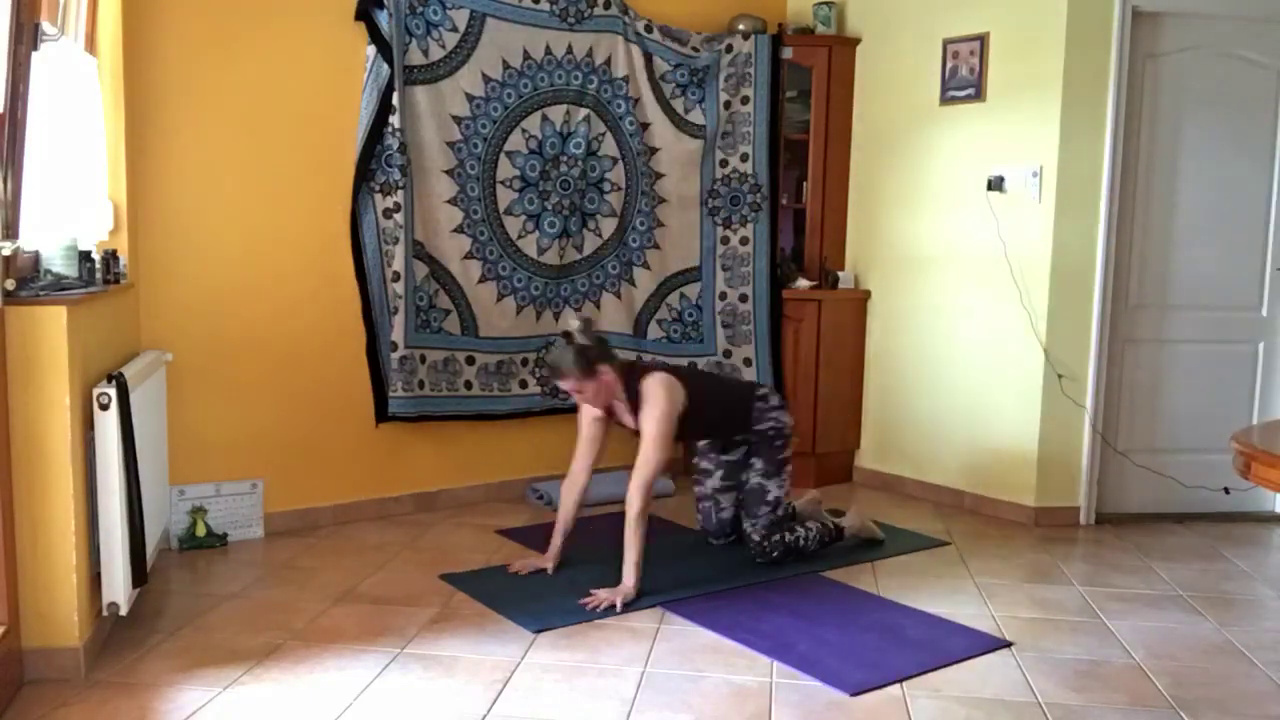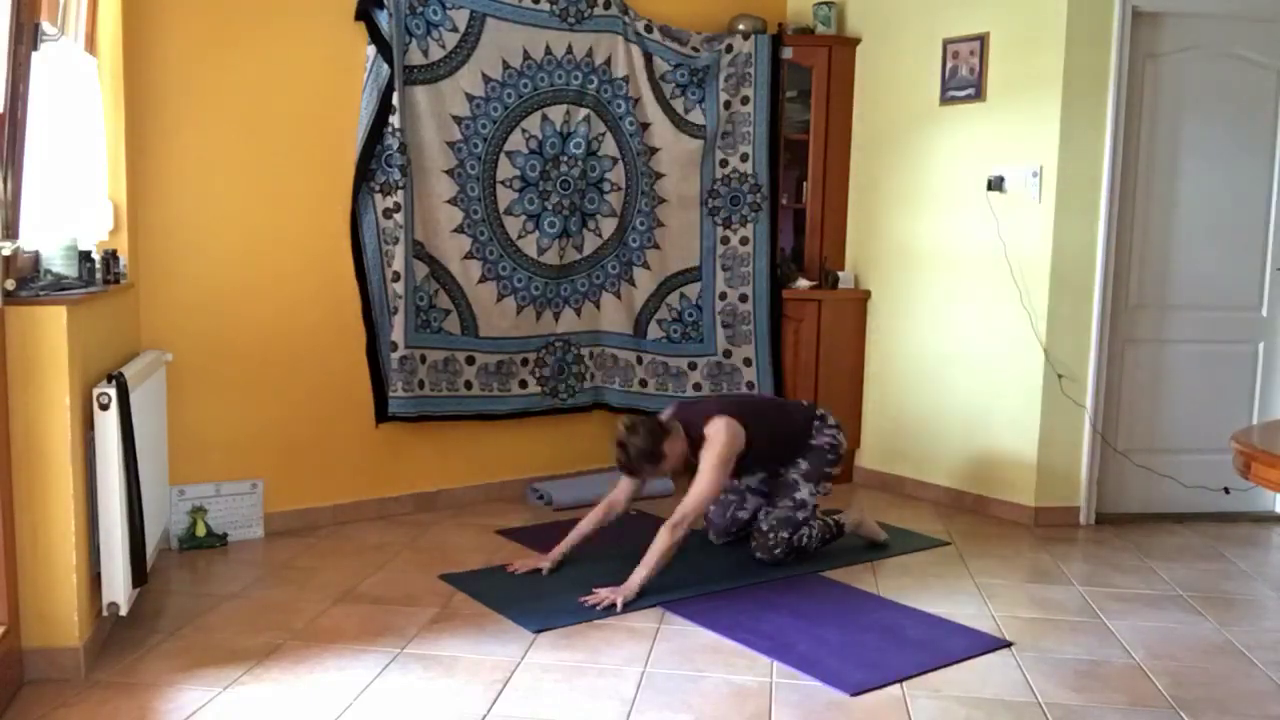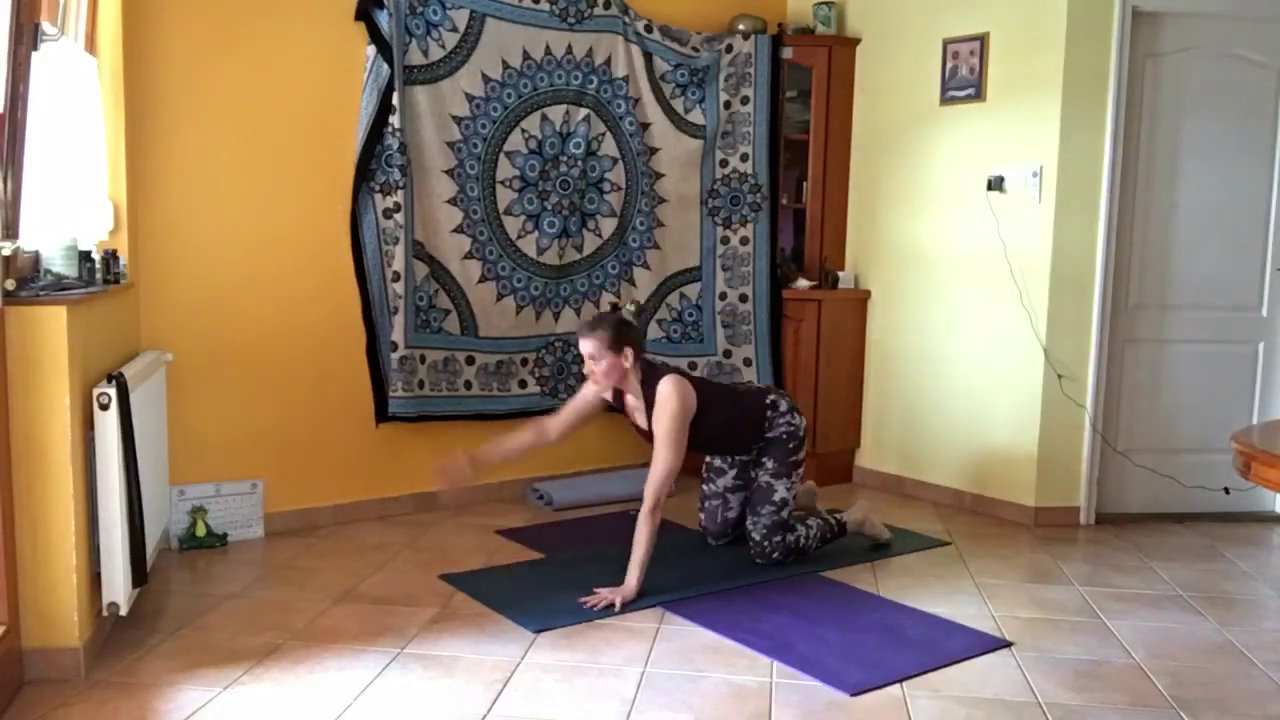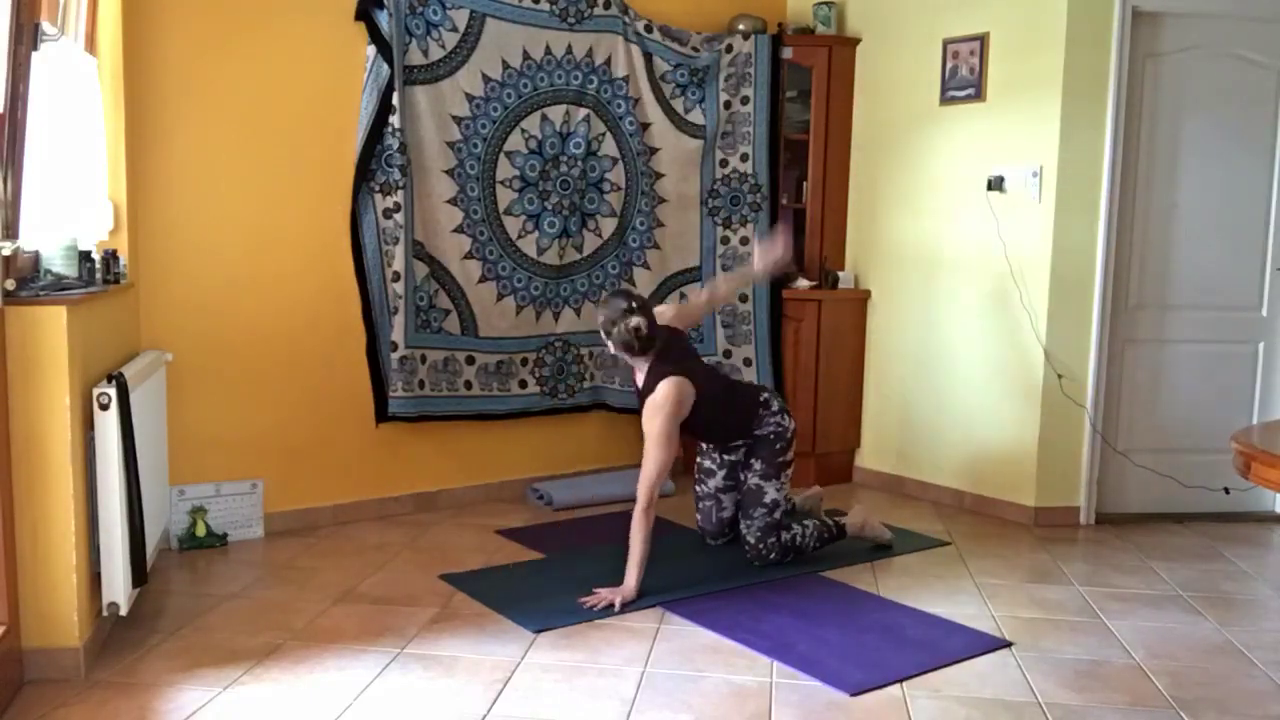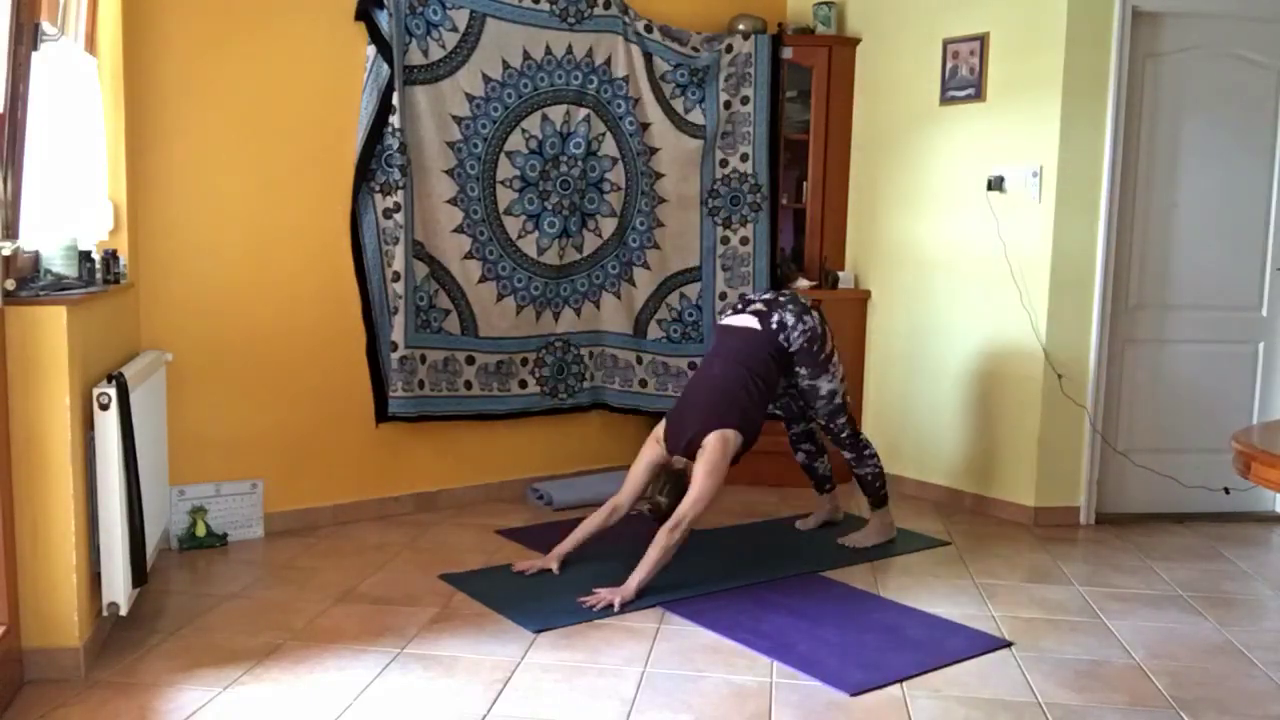
dt=0.3s
person 1, frame 1
left shoulder: (656, 395)
right shoulder: (598, 393)
left elbow: (639, 495)
right elbow: (580, 473)
left wrist: (629, 583)
right wrist: (552, 554)
left hip: (761, 420)
right hip: (714, 437)
left knee: (768, 545)
right knee: (719, 531)
left ankle: (847, 526)
right ankle: (798, 508)
person 1, frame 2
left shoulder: (719, 436)
right shoulder: (665, 430)
left elbow: (680, 522)
right elbow: (616, 499)
left wrist: (629, 586)
right wrist: (554, 555)
left hip: (815, 439)
right hip: (758, 451)
left knee: (771, 543)
right knee: (720, 529)
left ankle: (848, 522)
right ankle: (798, 507)
person 1, frame 3
left shoulder: (669, 392)
right shoulder: (605, 384)
left elbow: (653, 501)
right elbow: (552, 427)
left wrist: (631, 585)
right wrist: (479, 457)
left hip: (775, 426)
right hip: (727, 438)
left knee: (766, 548)
right knee: (716, 531)
left ankle: (849, 520)
right ankle: (795, 493)
person 1, frame 4
left shoulder: (663, 398)
left elbow: (646, 501)
right elbow: (705, 297)
left wrist: (629, 586)
right wrist: (761, 264)
left hip: (762, 429)
right hip: (725, 439)
left knee: (762, 548)
right knee: (715, 531)
left ankle: (852, 524)
right ankle: (799, 505)
person 1, frame 5
left shoulder: (716, 441)
right shoulder: (663, 439)
left elbow: (677, 525)
right elbow: (616, 505)
left wrist: (629, 587)
right wrist: (557, 552)
left ankle: (881, 517)
right ankle: (827, 498)
